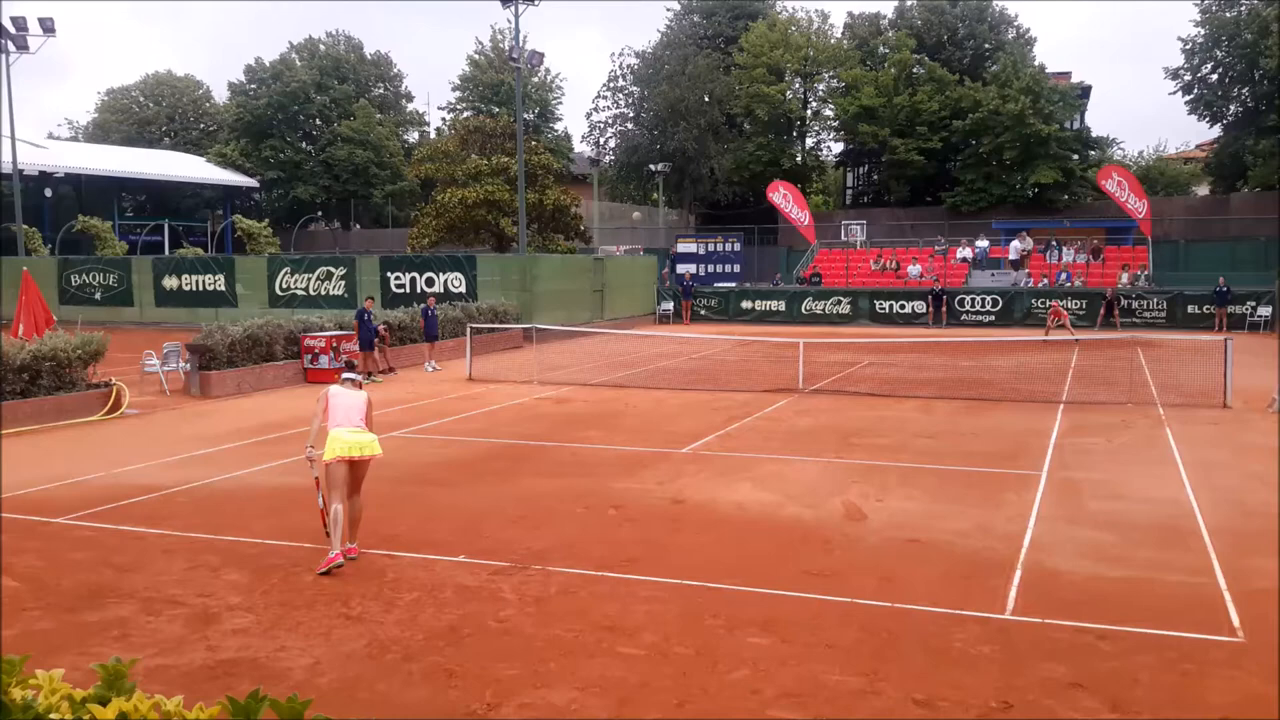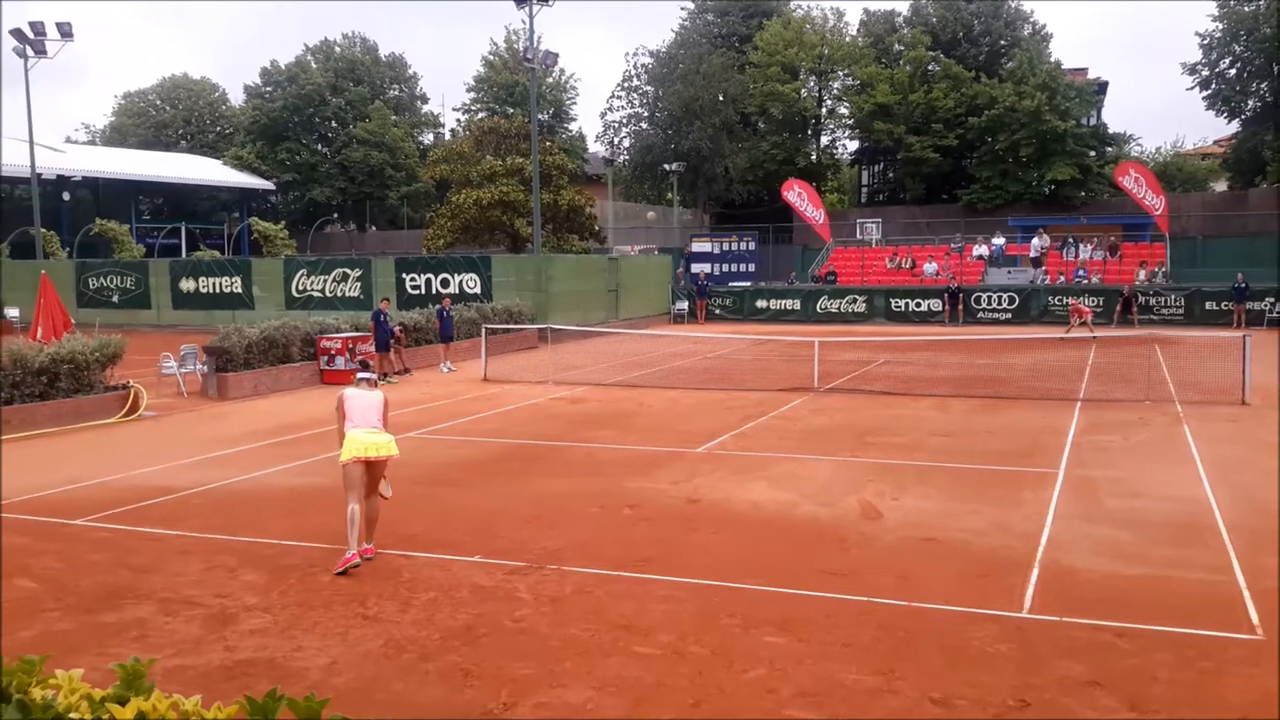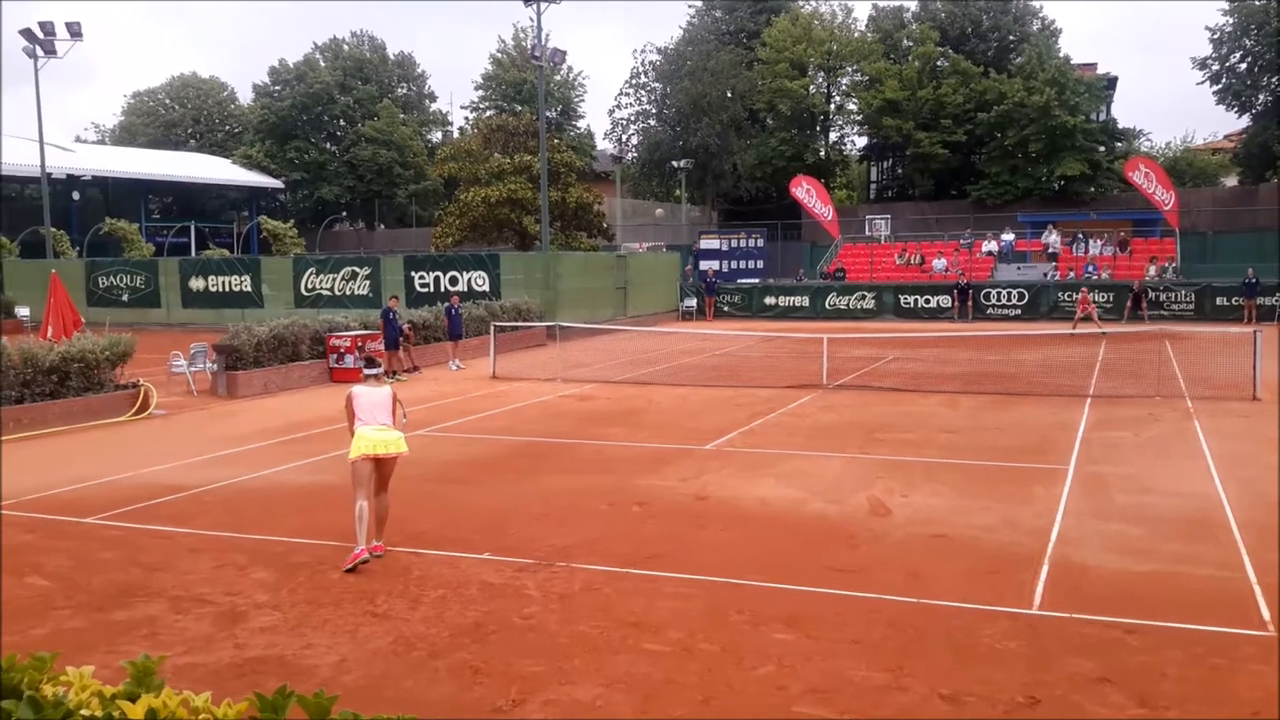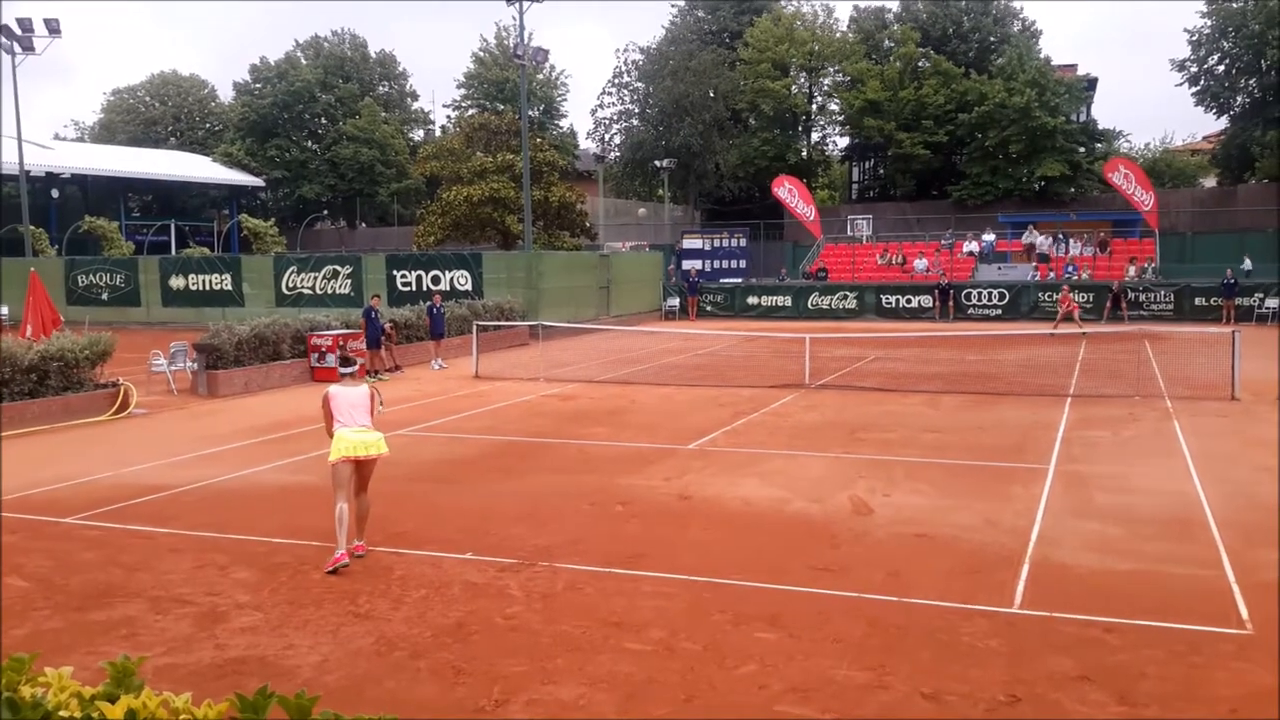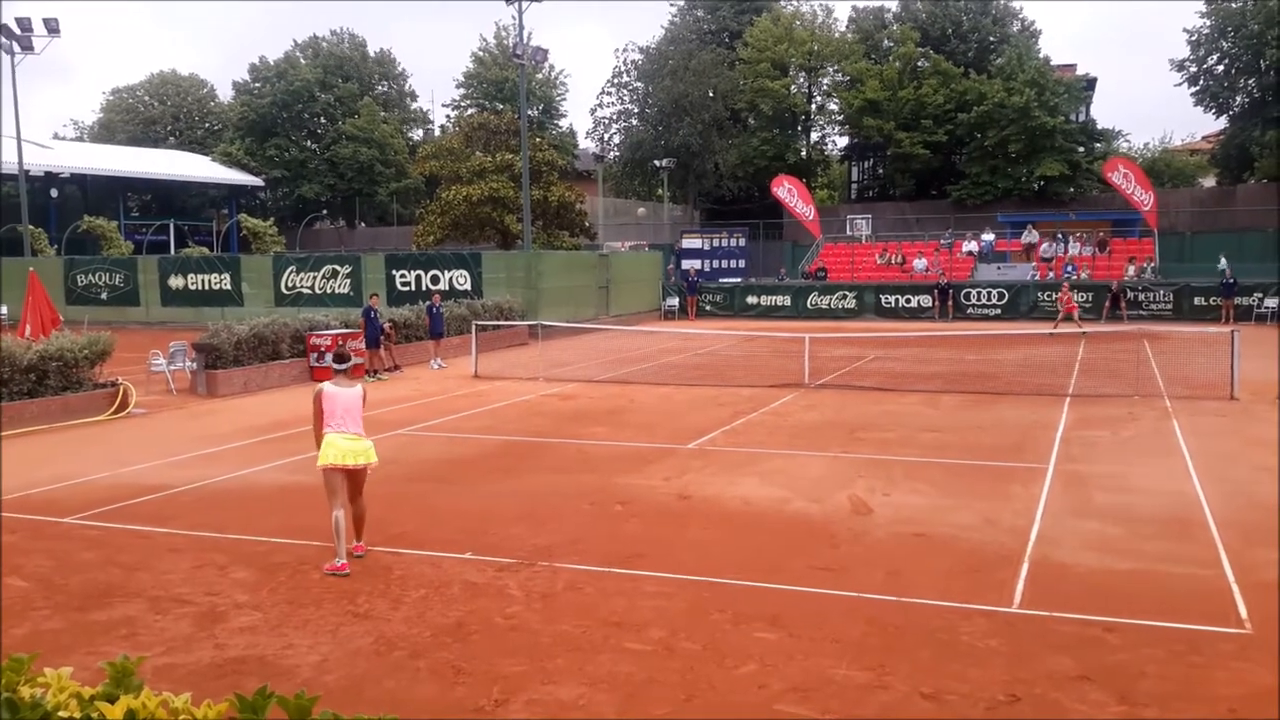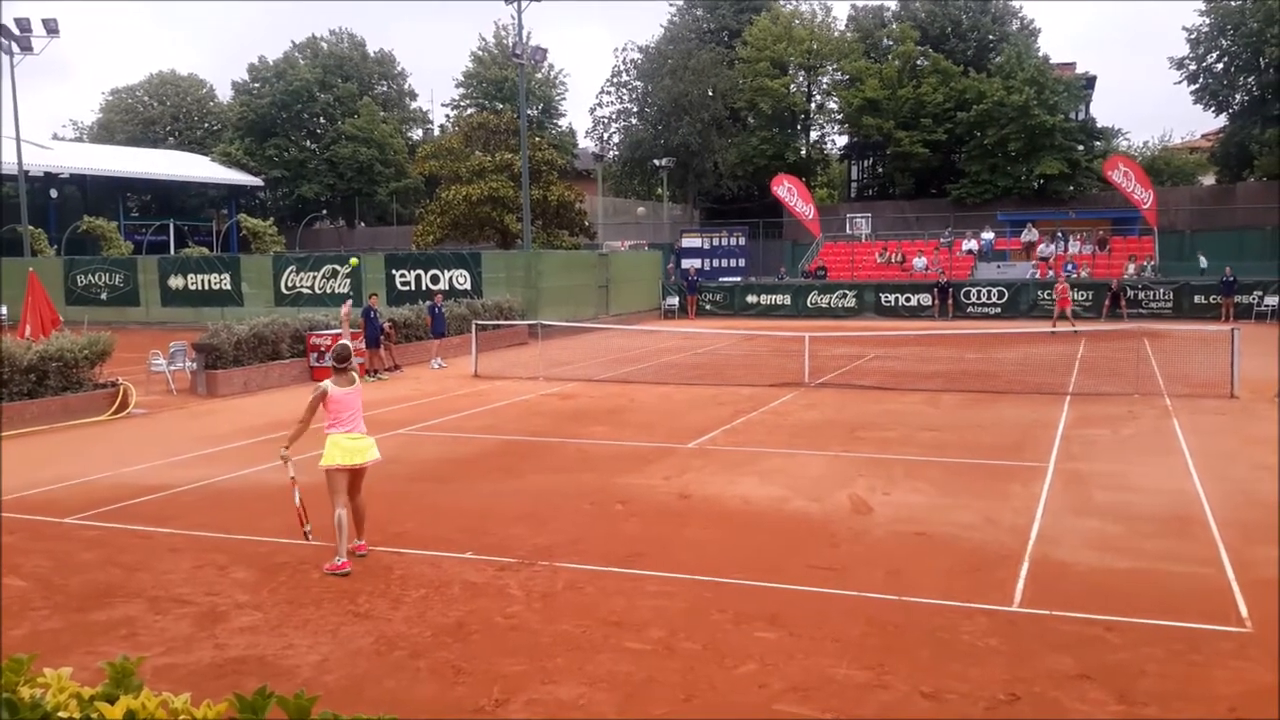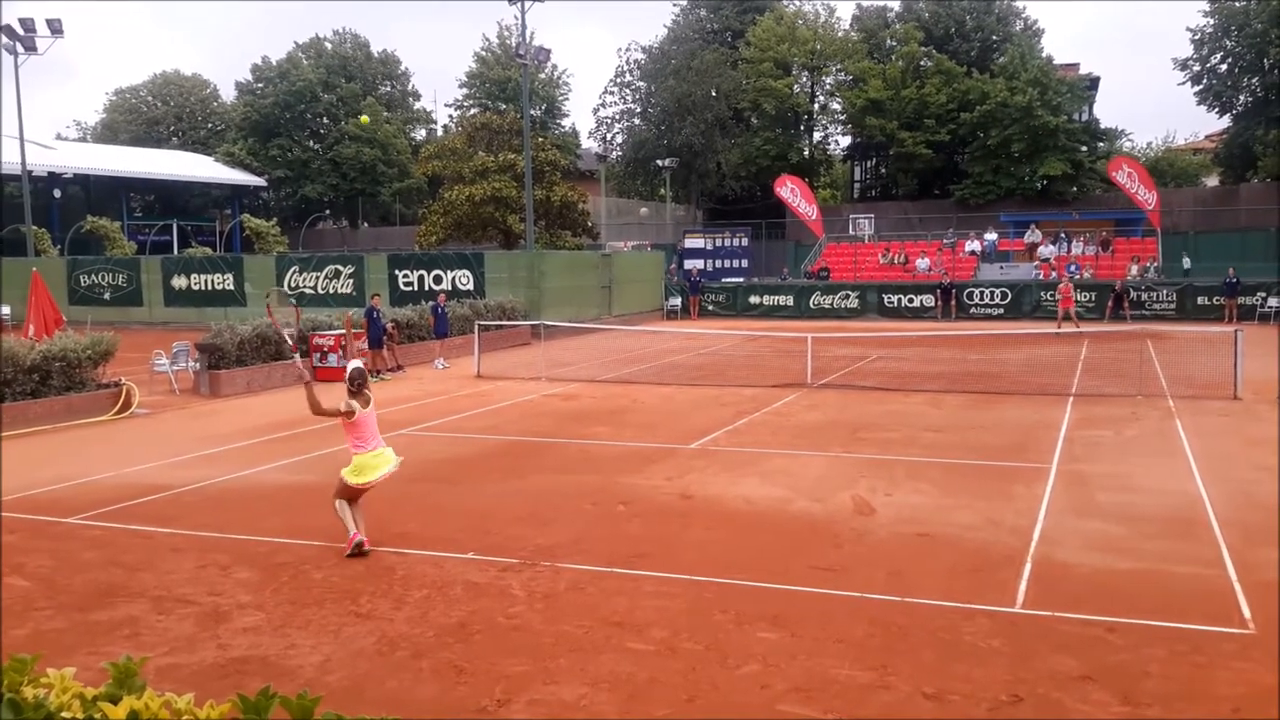
dt=0.5s
person 1, frame 1
left shoulder: (329, 391)
right shoulder: (365, 396)
left elbow: (317, 418)
left wrist: (310, 446)
left hip: (339, 440)
right hip: (364, 441)
left knee: (336, 499)
right knee: (354, 495)
left ankle: (336, 552)
right ankle: (352, 546)
person 1, frame 2
left shoulder: (344, 394)
right shoulder: (381, 396)
left elbow: (341, 429)
left wrist: (345, 453)
right wrist: (381, 469)
left hip: (356, 441)
right hip: (381, 441)
left knee: (353, 499)
right knee: (371, 495)
left ankle: (352, 552)
right ankle: (368, 546)
person 1, frame 3
left shoulder: (353, 392)
right shoulder: (390, 391)
left elbow: (351, 427)
left hip: (364, 439)
right hip: (390, 438)
left knee: (361, 496)
right knee: (381, 493)
left ankle: (361, 548)
right ankle: (378, 544)
person 1, frame 4
left shoulder: (329, 392)
right shoulder: (367, 390)
left elbow: (329, 428)
left hip: (344, 440)
right hip: (369, 438)
left knee: (341, 499)
right knee: (361, 493)
left ankle: (341, 552)
right ankle: (359, 543)
person 1, frame 5
left shoulder: (322, 390)
right shoulder: (360, 389)
left elbow: (317, 426)
left wrist: (320, 450)
left hip: (334, 446)
right hip: (359, 445)
left knee: (337, 505)
right knee: (356, 499)
left ankle: (341, 560)
right ankle: (359, 544)
person 1, frame 6
left shoulder: (324, 389)
right shoulder: (355, 379)
left elbow: (304, 421)
right elbow: (348, 344)
left wrist: (287, 446)
right wrist: (345, 318)
left hip: (338, 446)
right hip: (360, 443)
left knee: (339, 503)
right knee: (355, 496)
left ankle: (341, 559)
right ankle: (361, 543)
person 1, frame 7
left shoulder: (349, 408)
right shoulder: (367, 395)
left elbow: (317, 410)
right elbow: (356, 364)
left wrist: (308, 384)
right wrist: (348, 336)
left hip: (366, 464)
right hip: (383, 459)
left knee: (339, 498)
right knee: (353, 499)
left ankle: (355, 535)
right ankle: (362, 538)
